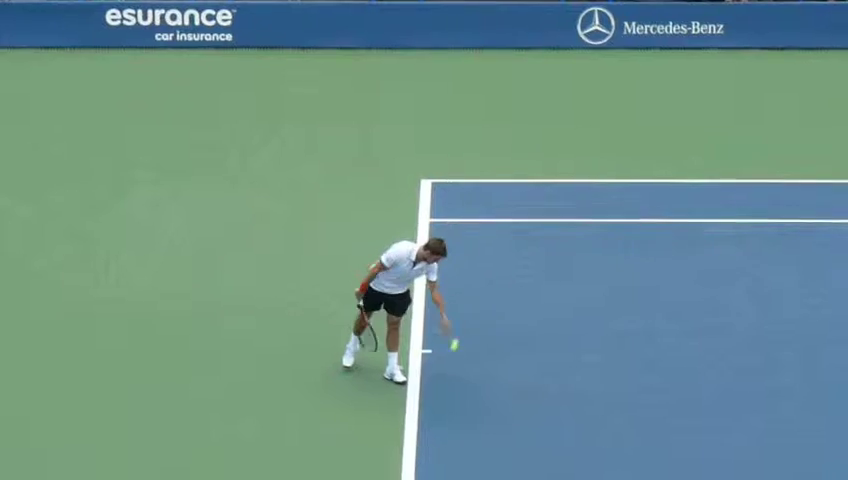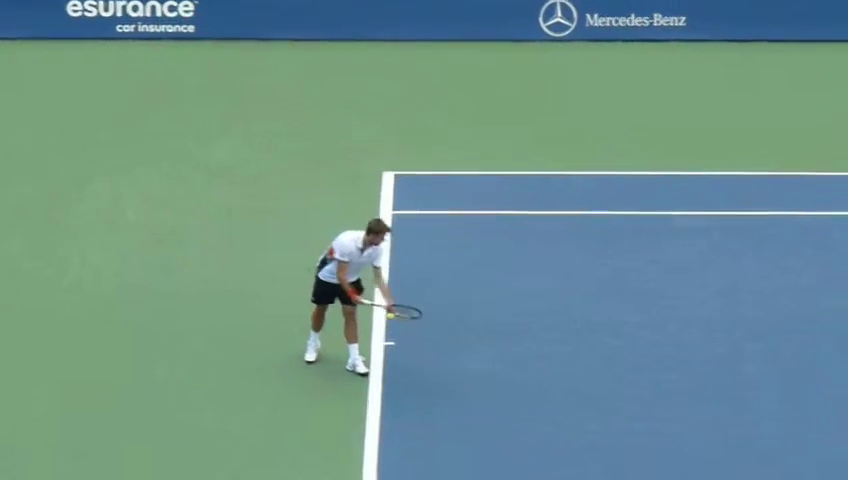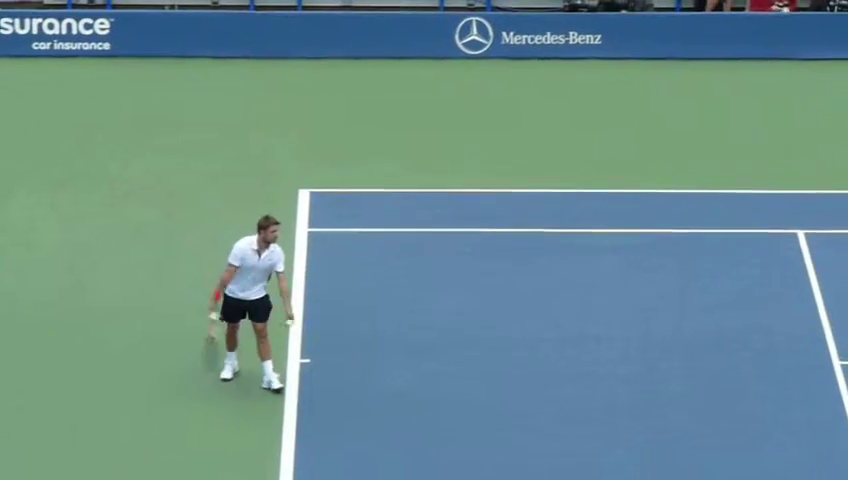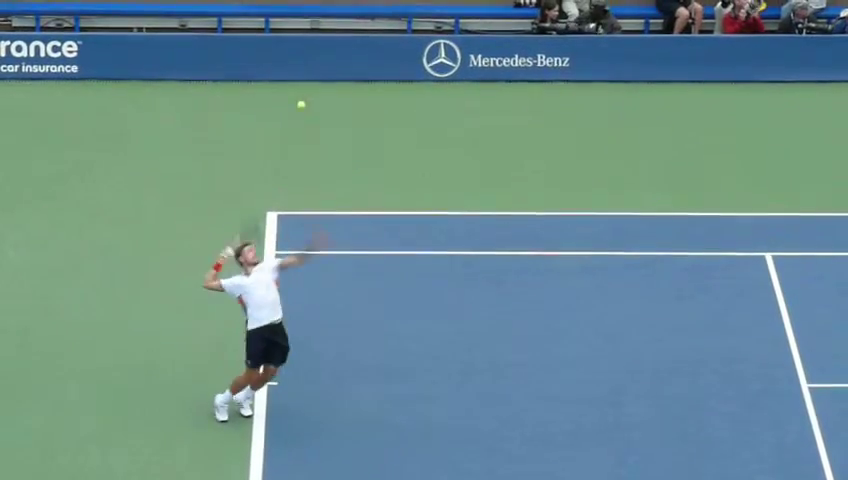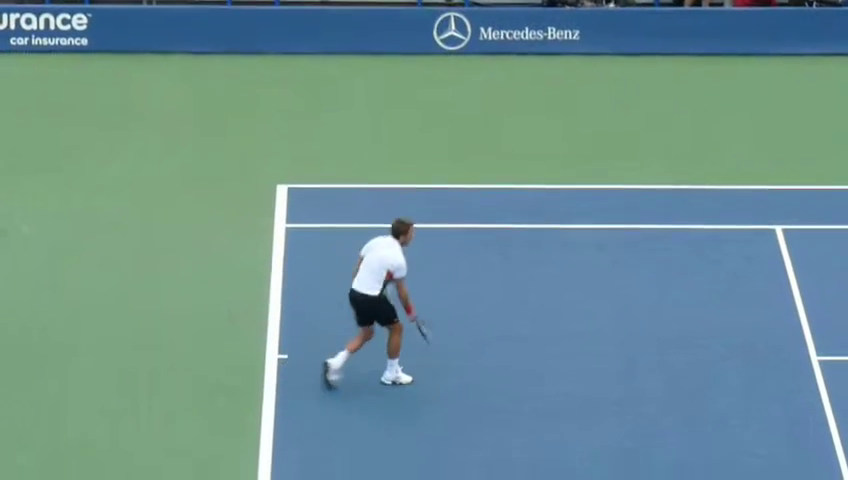
dt=1s
person 1, frame 1
left shoulder: (431, 265)
right shoulder: (400, 251)
left elbow: (434, 289)
right elbow: (376, 269)
left wrist: (443, 316)
right wrist: (362, 288)
left hip: (399, 293)
right hip: (376, 285)
left knee: (394, 324)
right knee: (364, 316)
left ankle: (392, 368)
right ankle: (352, 348)
person 1, frame 2
left shoulder: (377, 249)
right shoulder: (346, 241)
left elbow: (378, 276)
right elbow: (340, 274)
left wrist: (388, 299)
right wrist: (353, 295)
left hip: (351, 280)
right hip: (327, 277)
left knee: (350, 315)
right knee: (320, 310)
left ankle: (354, 360)
right ankle: (313, 344)
person 1, frame 3
left shoulder: (277, 252)
right shoulder: (242, 246)
left elbow: (282, 280)
right elbow: (228, 274)
left wrist: (288, 307)
right wrist: (215, 298)
left hip: (259, 297)
right hip: (234, 296)
left knee: (262, 333)
right knee: (232, 330)
left ankle: (270, 377)
right ankle: (231, 364)
person 1, frame 4
left shoulder: (268, 267)
right shoulder: (238, 281)
left elbow: (294, 261)
right elbow: (208, 284)
left wrist: (311, 248)
right wrist: (219, 262)
left hip: (276, 328)
right hip: (256, 330)
left knee: (270, 372)
right knee: (250, 375)
left ankle: (243, 398)
right ankle: (221, 400)
person 1, frame 5
left shoulder: (375, 242)
right shoulder: (398, 259)
left elbow: (357, 267)
right elbow: (401, 291)
right wrist: (410, 311)
left hip: (355, 293)
right hip: (371, 298)
left knee: (365, 334)
right knee: (397, 329)
left ankle: (335, 363)
right ankle: (392, 374)
